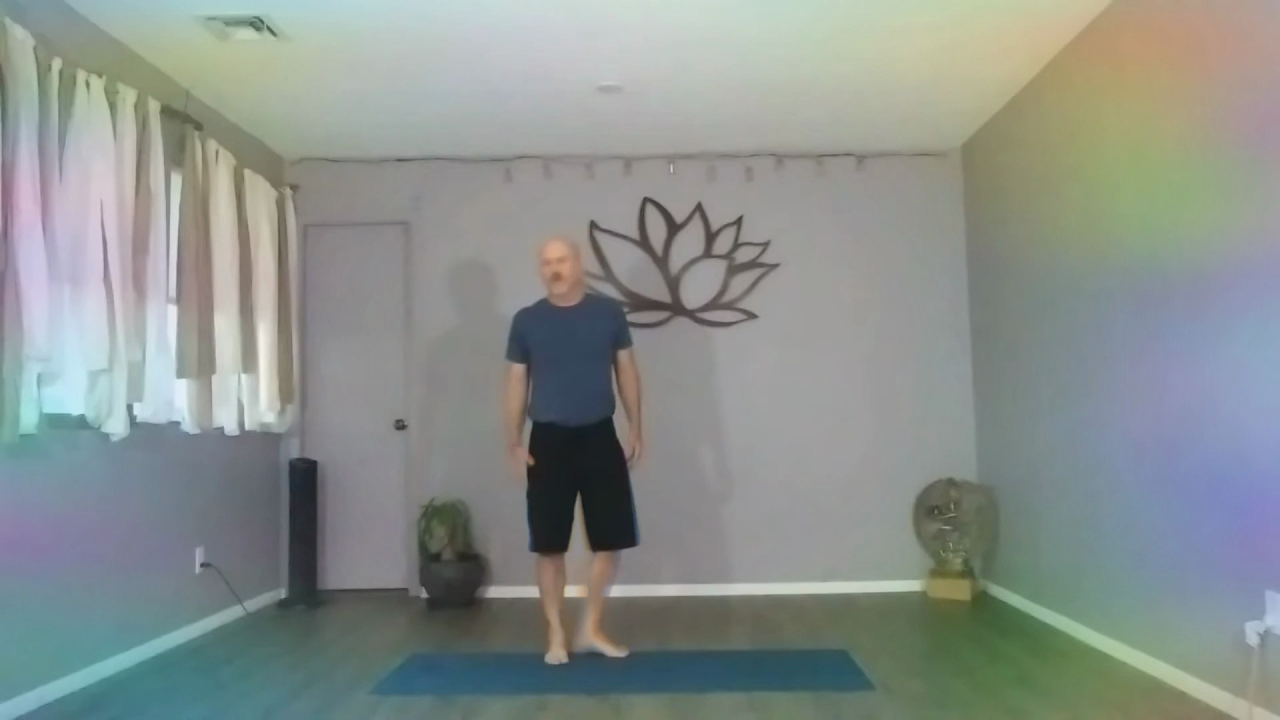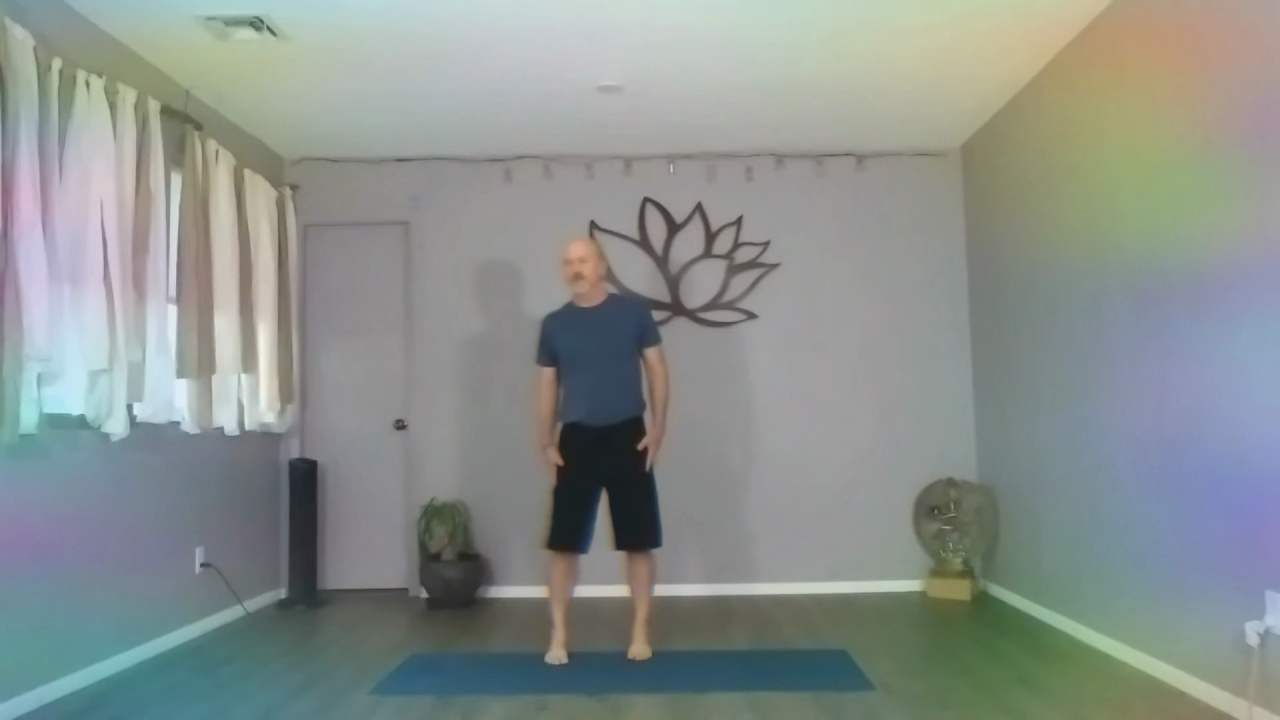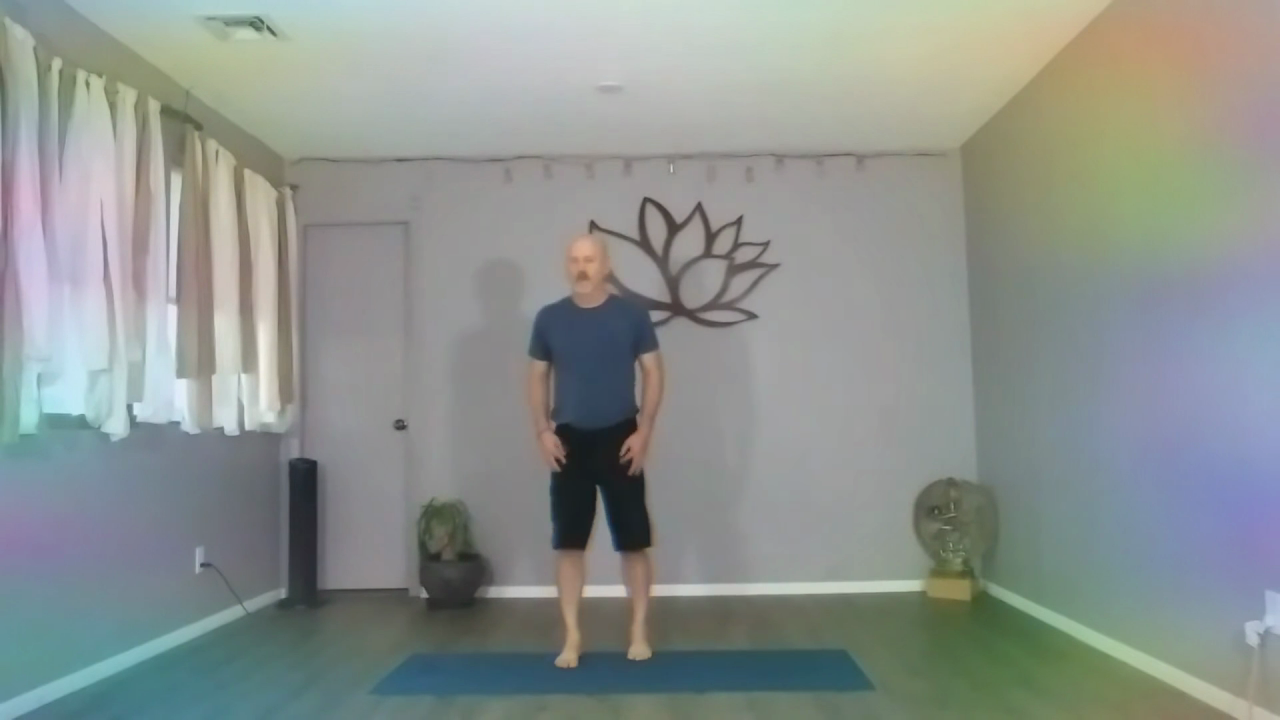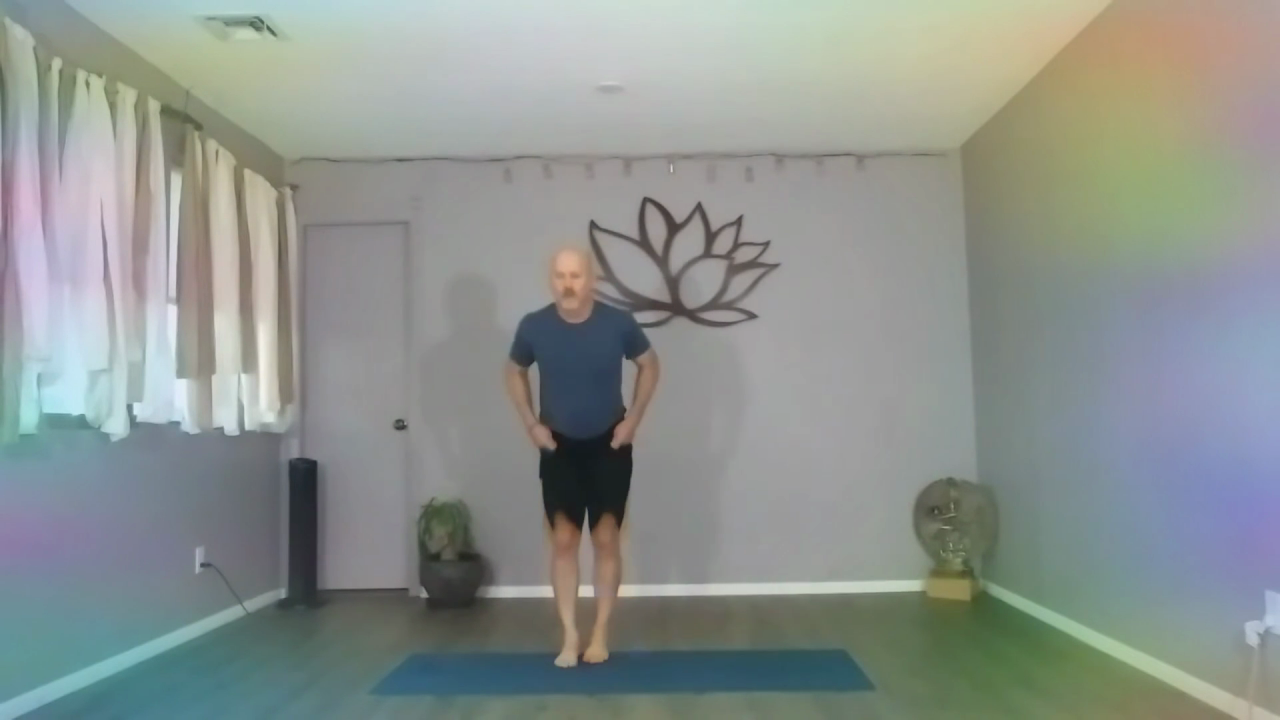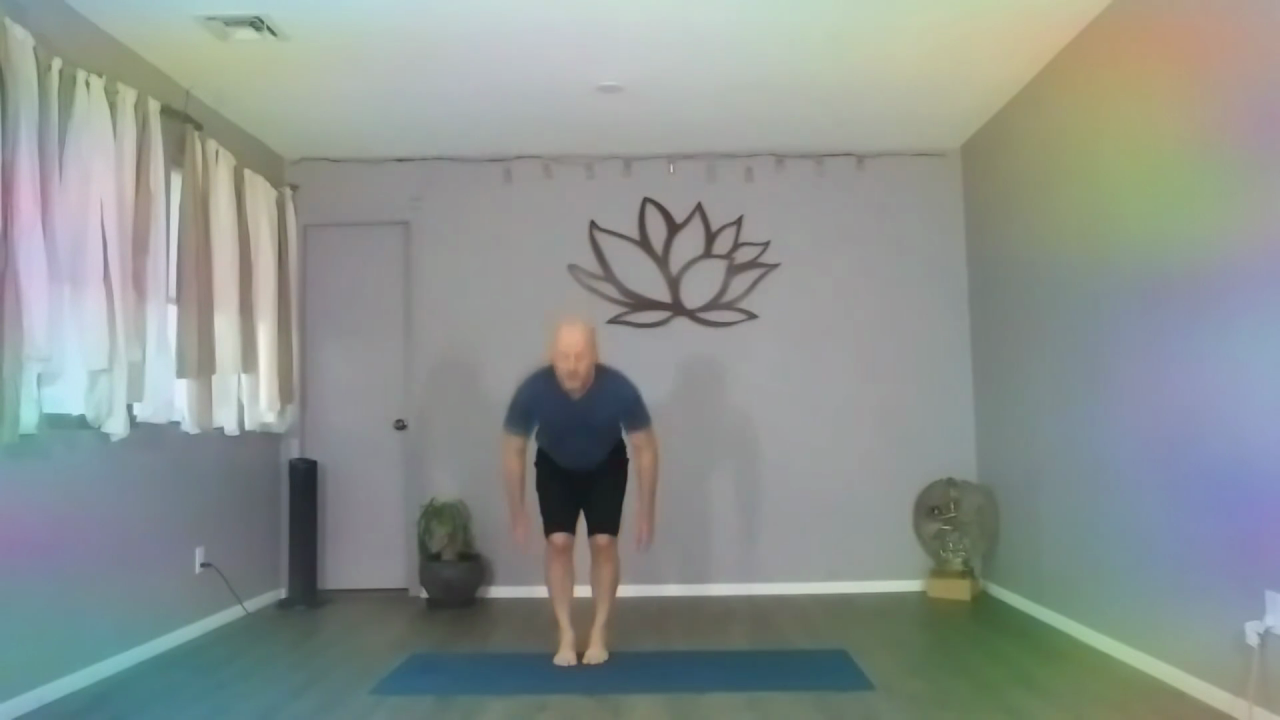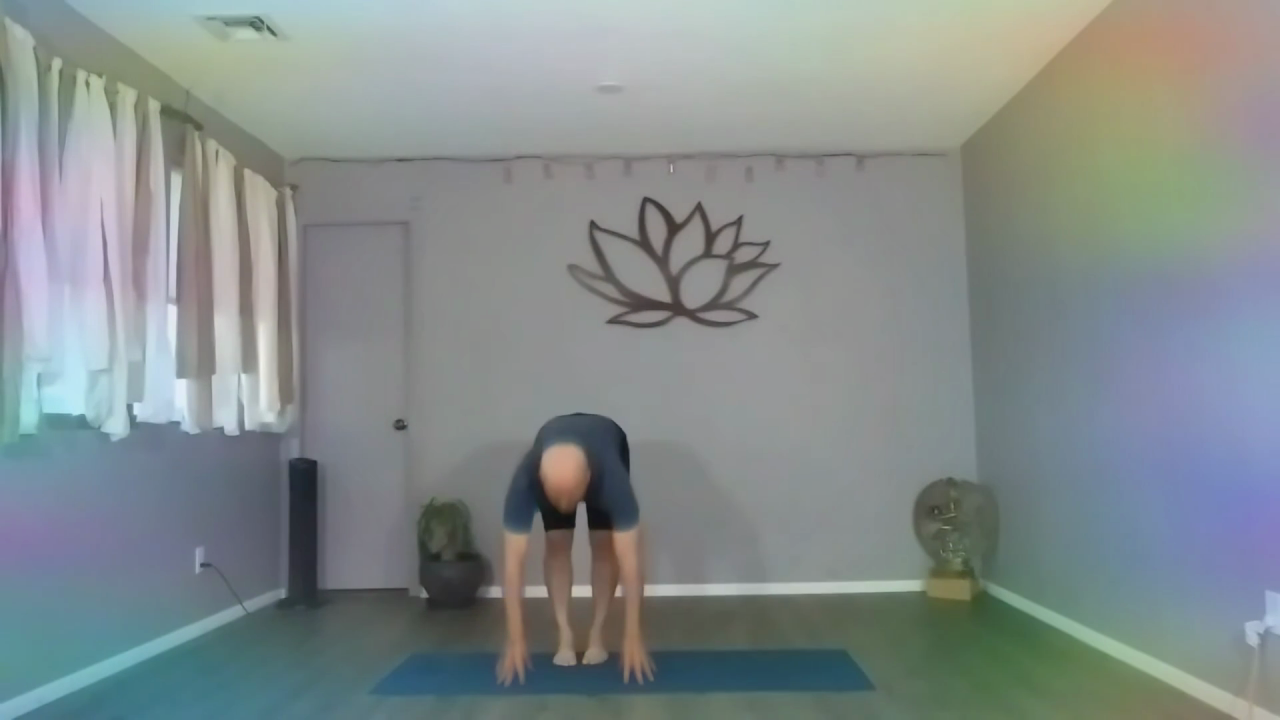
dt=0.5s
person 1, frame 1
left shoulder: (609, 313)
right shoulder: (527, 321)
left elbow: (627, 371)
right elbow: (516, 382)
left wrist: (636, 430)
right wrist: (515, 442)
left hip: (600, 436)
right hip: (549, 439)
left knee: (610, 539)
right knee: (549, 545)
left ankle: (590, 629)
right ankle: (556, 635)
person 1, frame 2
left shoulder: (633, 312)
right shoulder: (554, 324)
left elbow: (656, 369)
right elbow: (547, 385)
left wrist: (657, 428)
right wrist: (547, 442)
left hip: (627, 436)
right hip: (576, 440)
left knee: (639, 542)
right knee: (564, 543)
left ankle: (640, 631)
right ankle: (558, 634)
person 1, frame 3
left shoulder: (632, 314)
right shoulder: (549, 318)
left elbow: (653, 374)
right elbow: (537, 378)
left wrist: (643, 432)
right wrist: (543, 430)
left hip: (620, 439)
right hip: (569, 441)
left knee: (634, 542)
right knee: (568, 544)
left ankle: (638, 631)
right ankle: (572, 636)
person 1, frame 4
left shoulder: (619, 323)
right shoulder: (533, 327)
left elbow: (649, 367)
right elbow: (514, 373)
left wrist: (633, 419)
right wrist: (531, 424)
left hip: (609, 443)
right hip: (559, 446)
left knee: (605, 537)
right knee: (563, 538)
left ankle: (600, 633)
right ankle: (570, 636)
person 1, frame 5
left shoulder: (620, 389)
right shoulder: (533, 390)
left elbow: (645, 448)
right elbow: (514, 450)
left wrist: (646, 514)
right wrist: (517, 515)
left hip: (605, 466)
right hip: (554, 468)
left knee: (603, 542)
right knee: (558, 542)
left ankle: (598, 634)
right ankle: (566, 636)
person 1, frame 6
left shoulder: (612, 477)
right shoulder: (526, 480)
left elbow: (629, 558)
right elbow: (513, 559)
left wrist: (632, 635)
right wrist: (515, 637)
left hip: (609, 439)
right hip: (549, 442)
left knee: (604, 543)
right knee: (557, 542)
left ankle: (597, 633)
right ankle: (565, 634)
